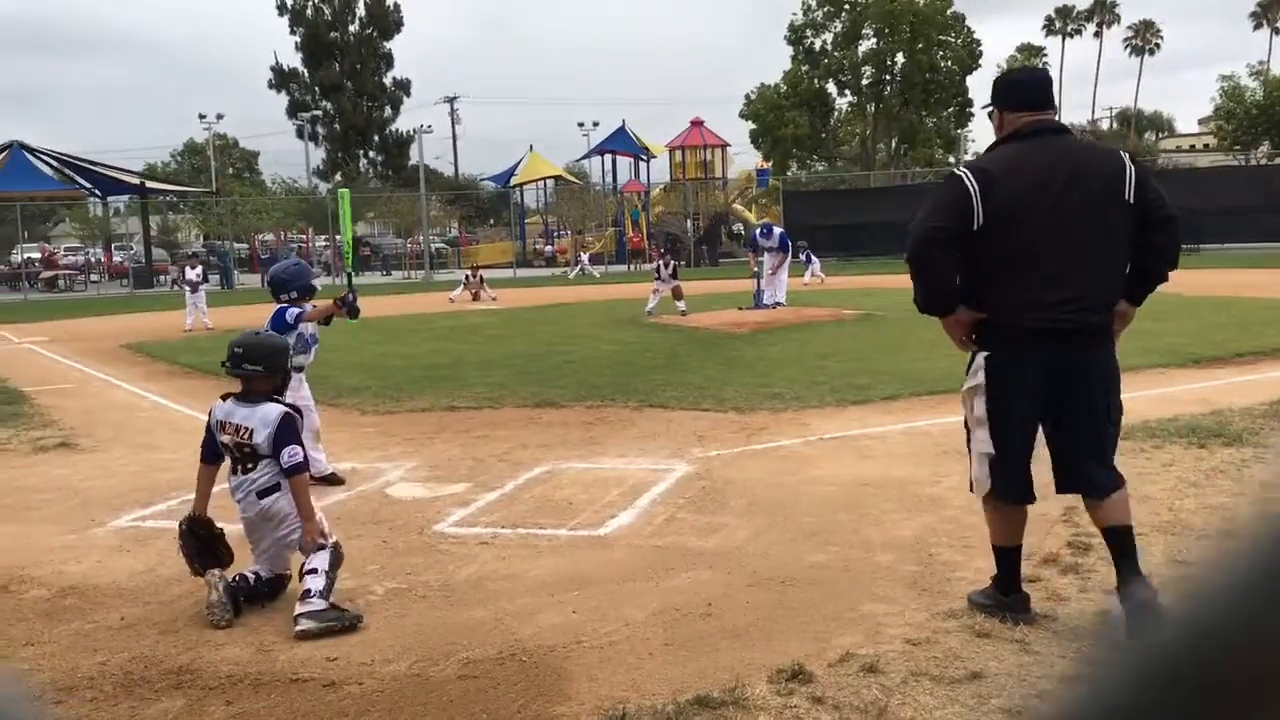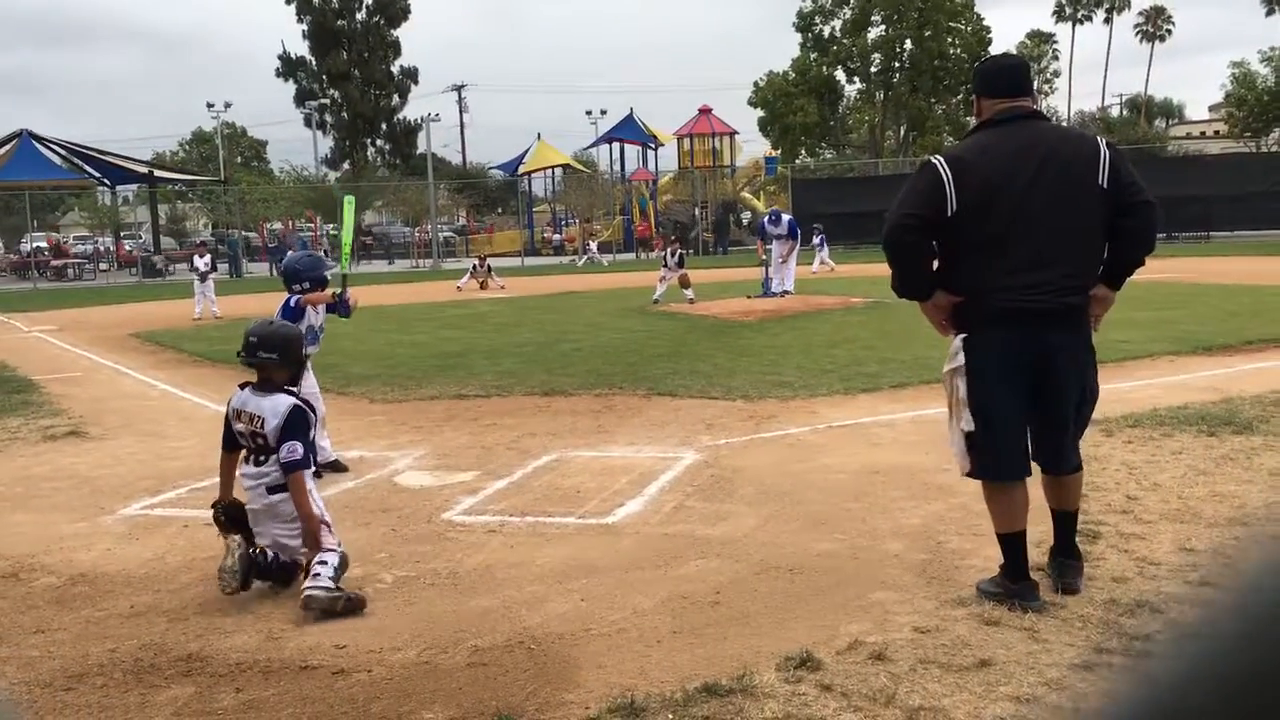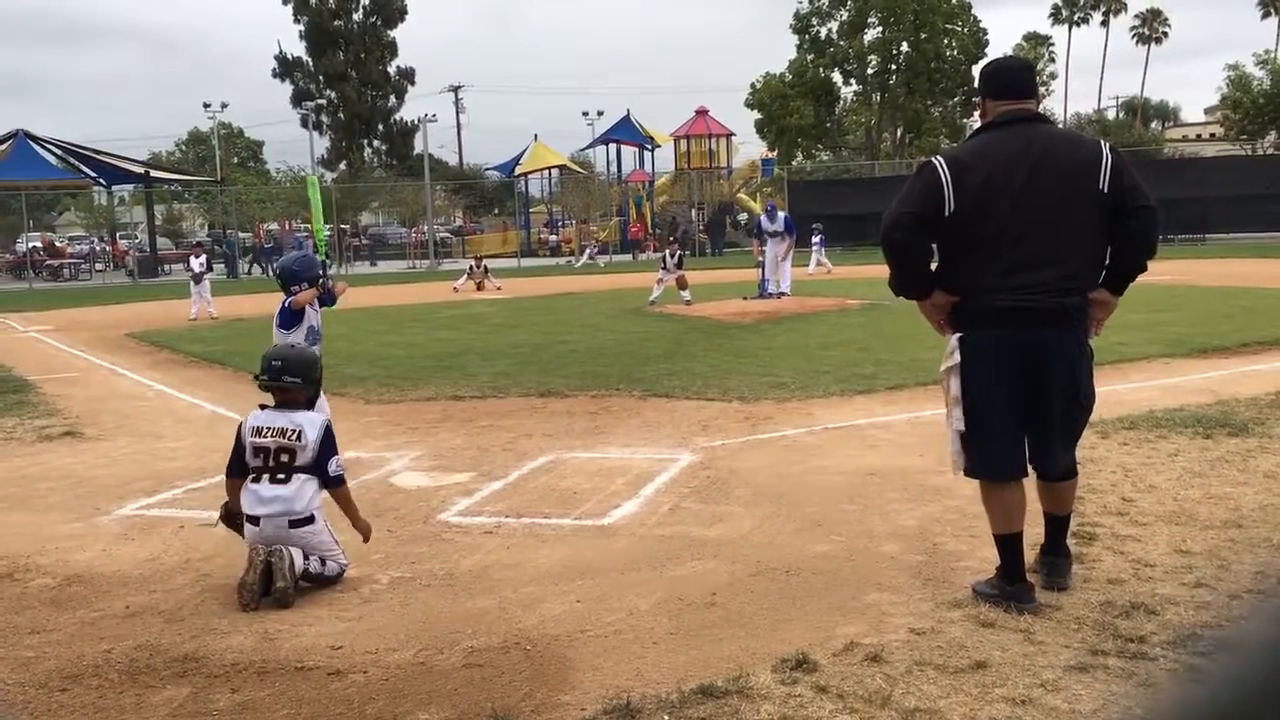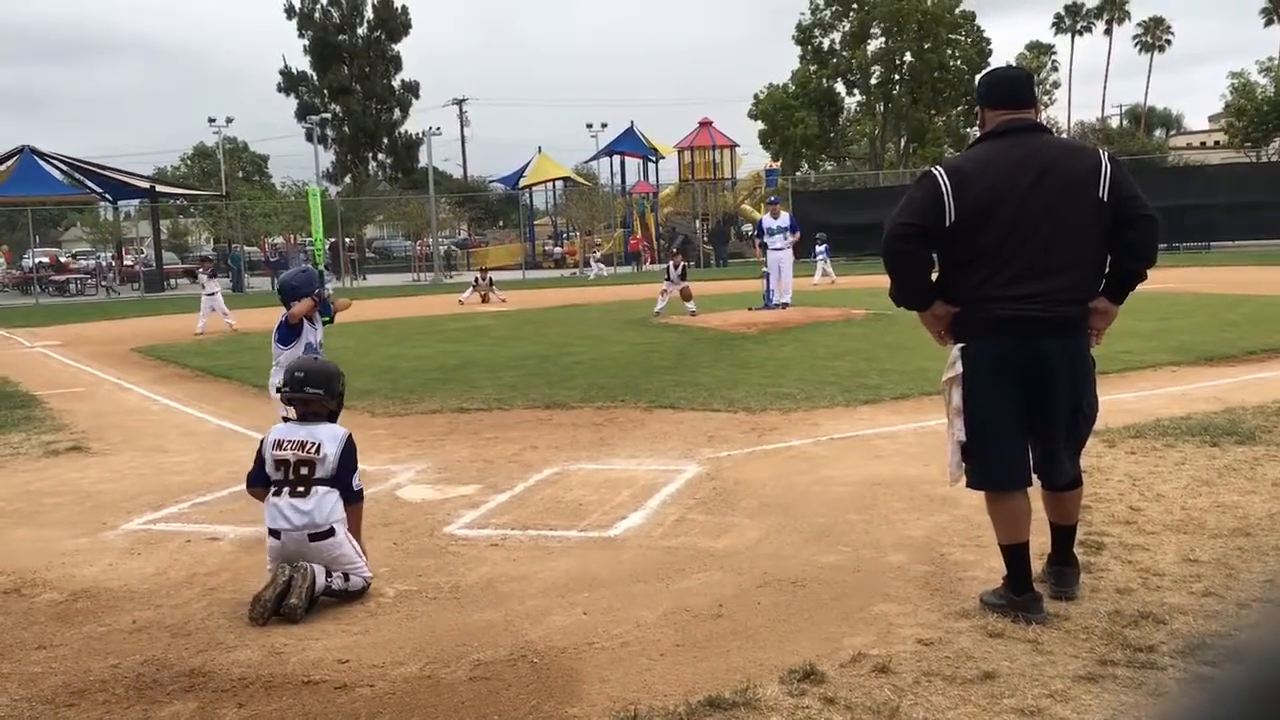
dt=0.7s
person 1, frame 1
left shoulder: (979, 177)
right shoulder: (1115, 166)
left elbow: (927, 244)
right elbow: (1164, 229)
left wrist: (947, 308)
right wrist: (1129, 297)
left hip: (1008, 348)
right hip: (1090, 346)
left knee: (1002, 471)
right knee: (1096, 468)
left ankle: (1008, 590)
right ankle: (1131, 580)
person 1, frame 2
left shoulder: (954, 165)
right shoulder: (1092, 152)
left elbow: (902, 231)
right elbow: (1141, 215)
left wrist: (925, 292)
right wrist: (1109, 282)
left hip: (989, 332)
right hip: (1067, 327)
left knee: (999, 456)
right knee: (1061, 447)
left ankle: (1017, 578)
right ankle: (1067, 558)
person 1, frame 3
left shoulder: (954, 166)
right shoulder: (1094, 156)
left elbow: (899, 230)
right elbow: (1142, 219)
left wrist: (925, 292)
right wrist: (1111, 286)
left hip: (986, 332)
right hip: (1065, 327)
left knee: (997, 458)
right knee: (1058, 450)
left ankle: (1013, 580)
right ankle: (1055, 558)
person 1, frame 4
left shoulder: (954, 175)
right shoulder: (1093, 164)
left elbow: (900, 240)
right elbow: (1142, 227)
left wrist: (925, 302)
right wrist: (1111, 295)
left hip: (987, 342)
right hip: (1066, 337)
left knee: (1001, 469)
right knee: (1062, 460)
left ankle: (1020, 590)
right ankle: (1063, 566)
person 2, frame 1
left shoulder: (219, 411)
right shoulder: (280, 416)
left elbow: (208, 465)
right elbow: (295, 472)
left wrist: (199, 515)
right wrist: (309, 521)
left hip: (249, 505)
right hip: (281, 496)
left knee: (272, 574)
right knee: (324, 548)
left ankle: (230, 586)
right ankle: (312, 609)
person 2, frame 2
left shoulder: (237, 400)
right shoulder: (290, 409)
left elbow: (229, 453)
right elbow: (293, 468)
left wrist: (225, 498)
right wrist: (307, 517)
left hip: (257, 500)
right hip: (287, 495)
left knee: (286, 566)
right knee: (329, 549)
left ankle: (248, 558)
right ankle: (320, 585)
person 2, frame 3
left shoulder: (250, 422)
right shoulder: (317, 424)
left elbow: (234, 476)
right elbow: (334, 482)
left wrist: (237, 510)
right wrist: (356, 519)
left hip: (256, 525)
right hip: (300, 523)
right knee: (336, 566)
left ankle: (263, 568)
right ankle: (294, 561)
person 2, frame 4
left shoulder: (273, 435)
right shoulder: (339, 437)
left elbow: (255, 487)
right elbow: (352, 497)
right wrist: (356, 539)
left hip: (278, 537)
right hip: (322, 535)
left knee: (282, 569)
right knee: (360, 580)
left ankle: (283, 583)
right ankle: (315, 579)
person 3, frame 1
left shoulder: (307, 309)
right shoulder: (283, 313)
left elbow: (331, 313)
right elbow: (308, 317)
left wrist: (346, 306)
right wrist: (338, 303)
left hip: (298, 378)
left knee: (311, 424)
left ankle: (319, 469)
person 3, frame 2
left shoulder: (320, 300)
right shoulder: (292, 303)
left elbow: (350, 300)
right elbow: (308, 299)
left wrist: (346, 302)
right wrist: (336, 297)
left hip: (303, 366)
left knee: (317, 412)
left ankle: (324, 456)
person 3, frame 3
left shoulder: (313, 301)
right shoulder: (290, 307)
left elbow: (341, 286)
right elbow: (299, 300)
left wrist: (330, 290)
right wrist: (320, 289)
left knee: (321, 416)
person 3, frame 4
left shoulder: (317, 316)
right shoulder: (288, 323)
left elbow: (345, 302)
right elbow: (296, 312)
left wrist: (326, 302)
right wrist: (316, 297)
